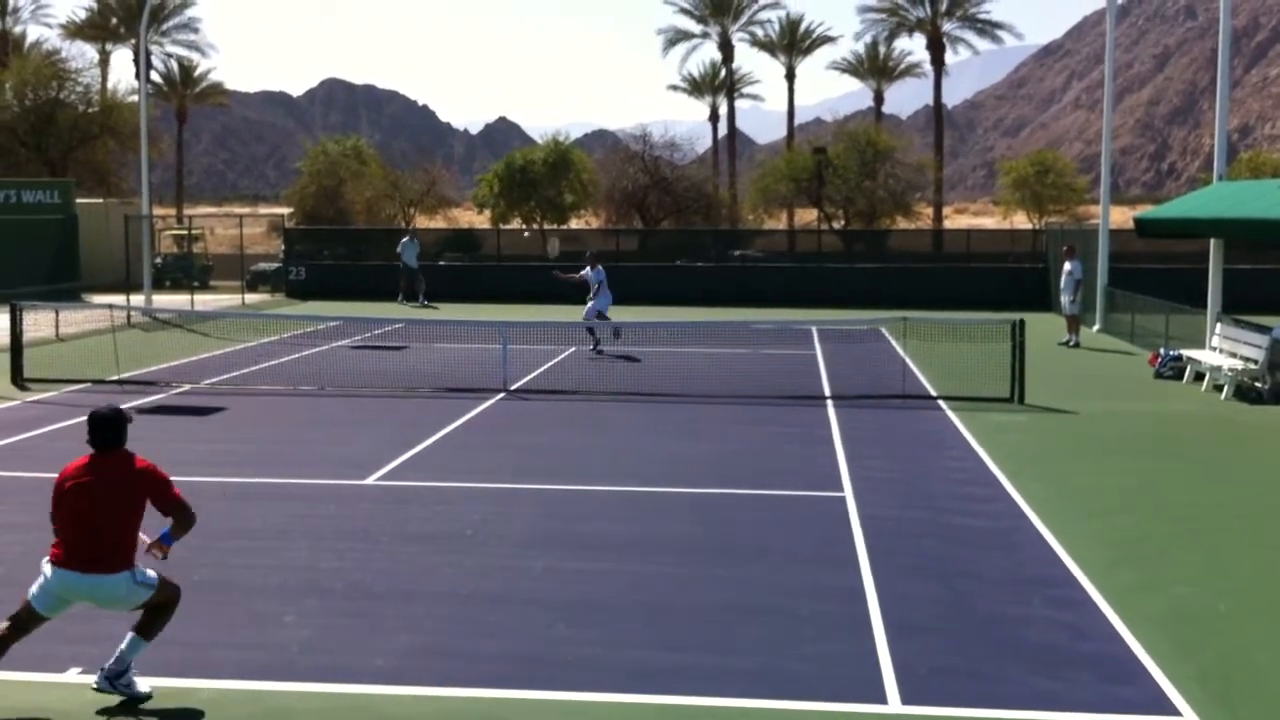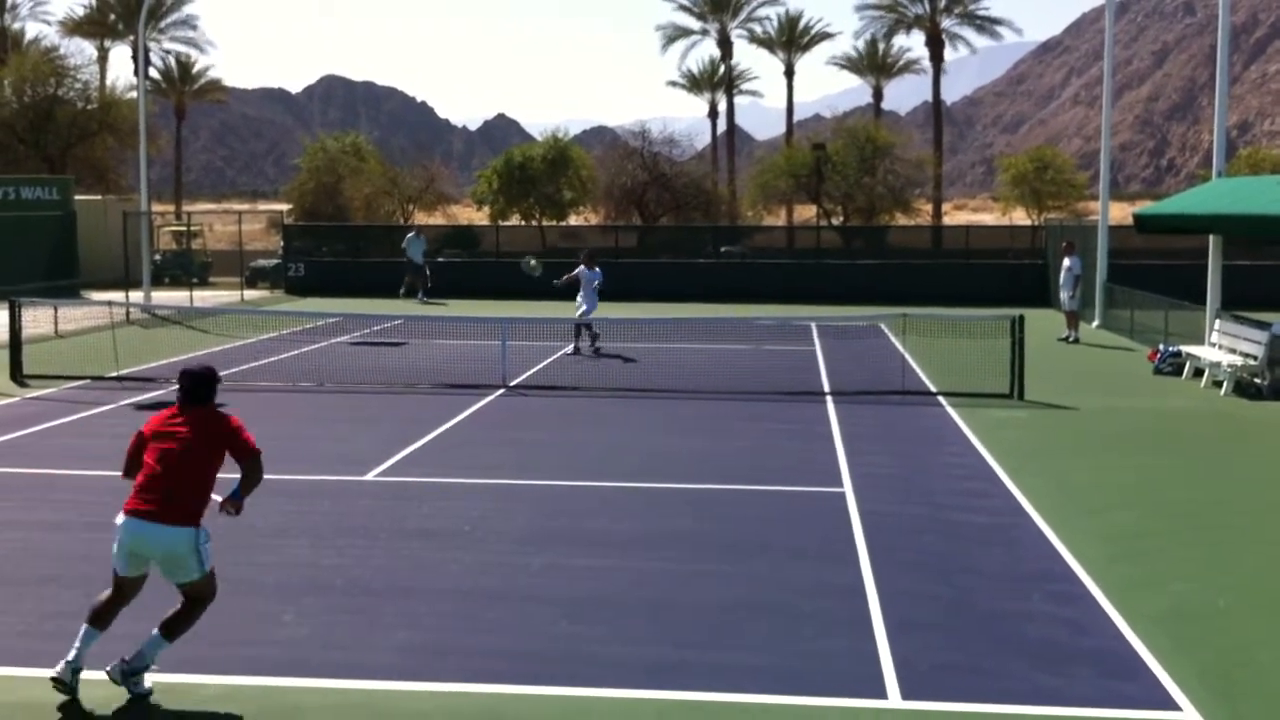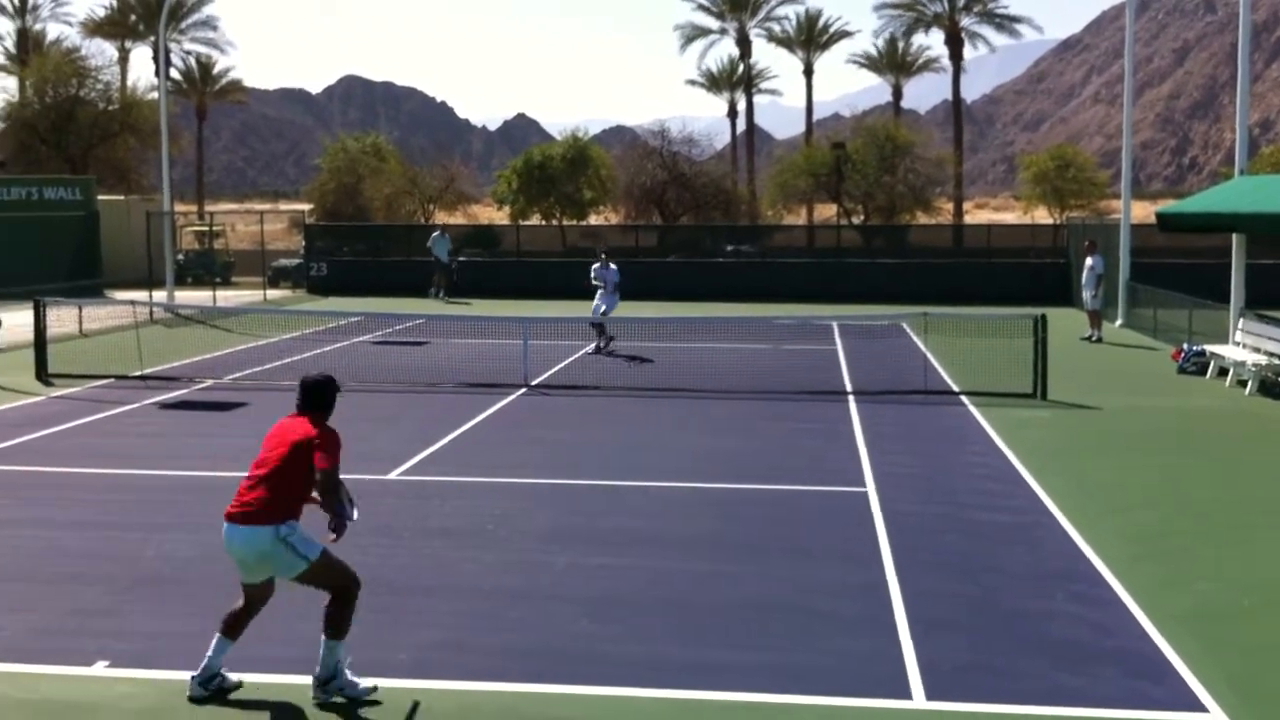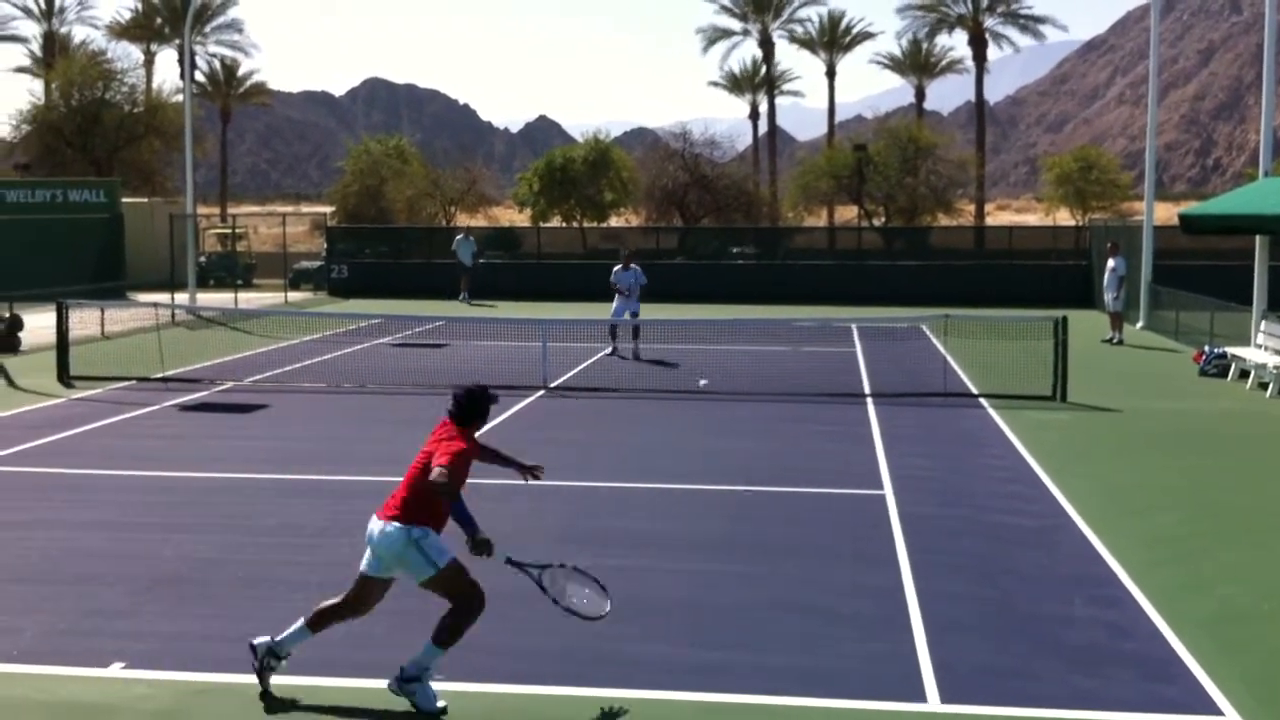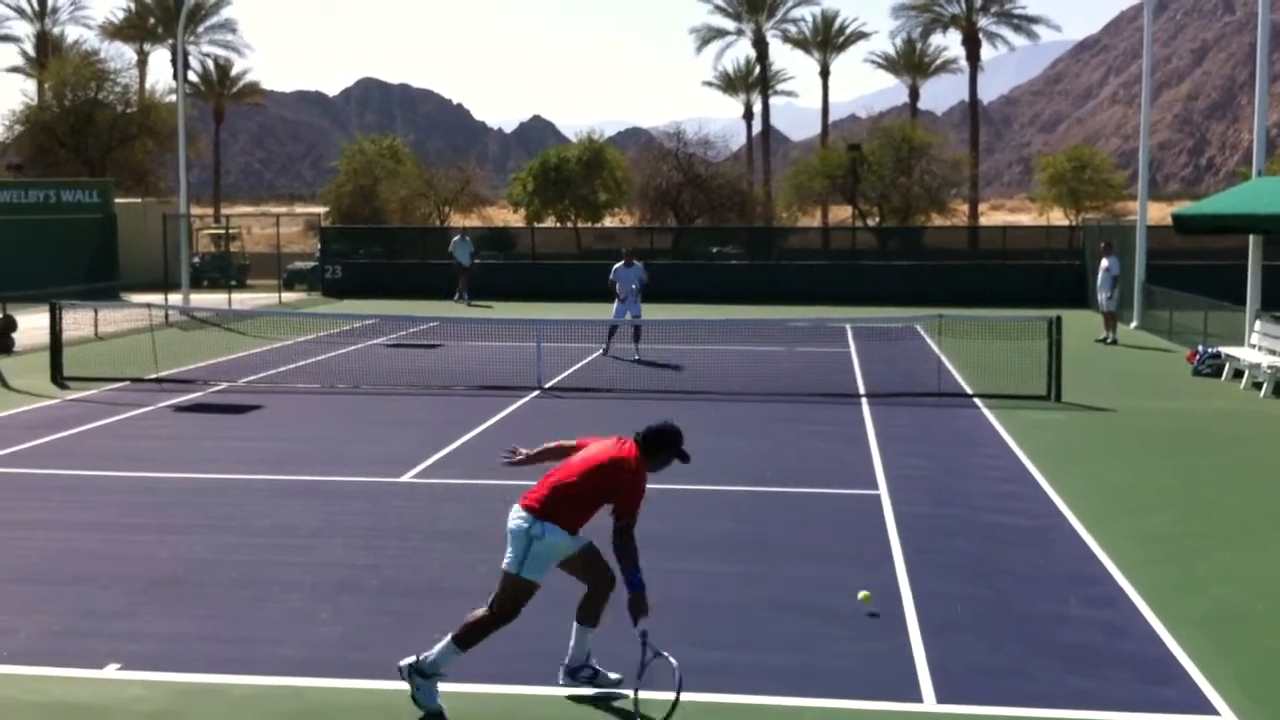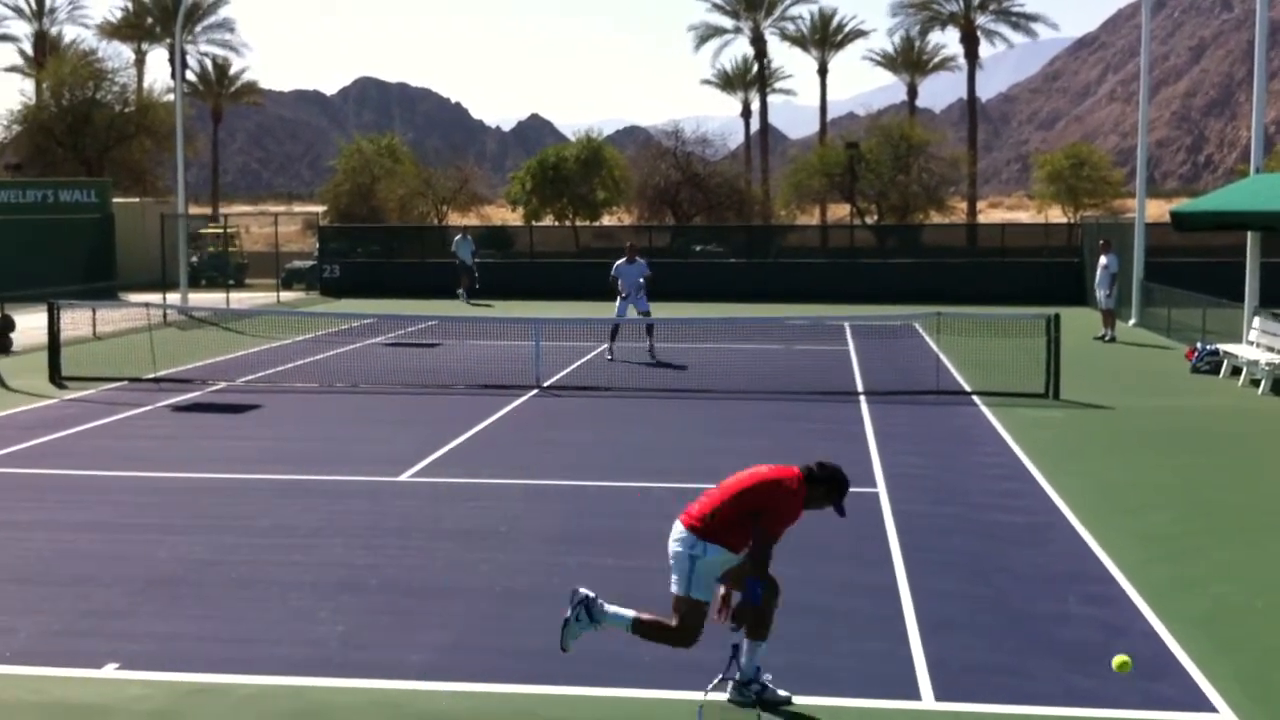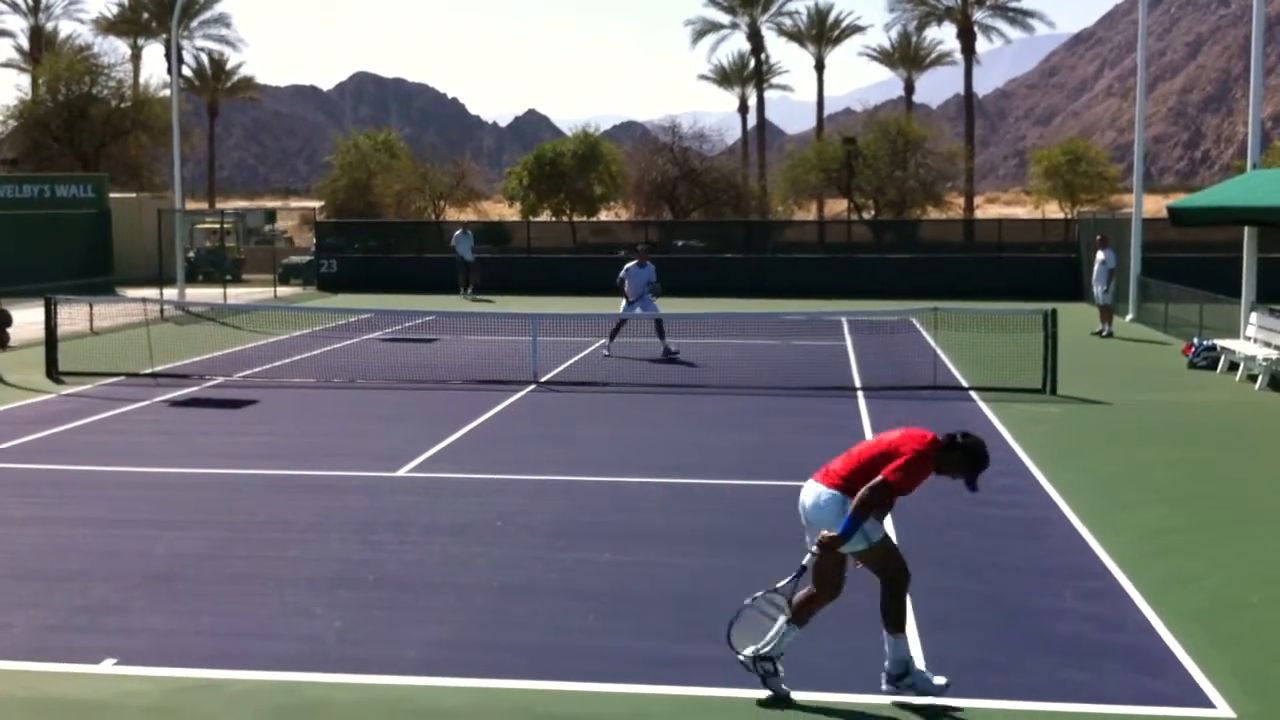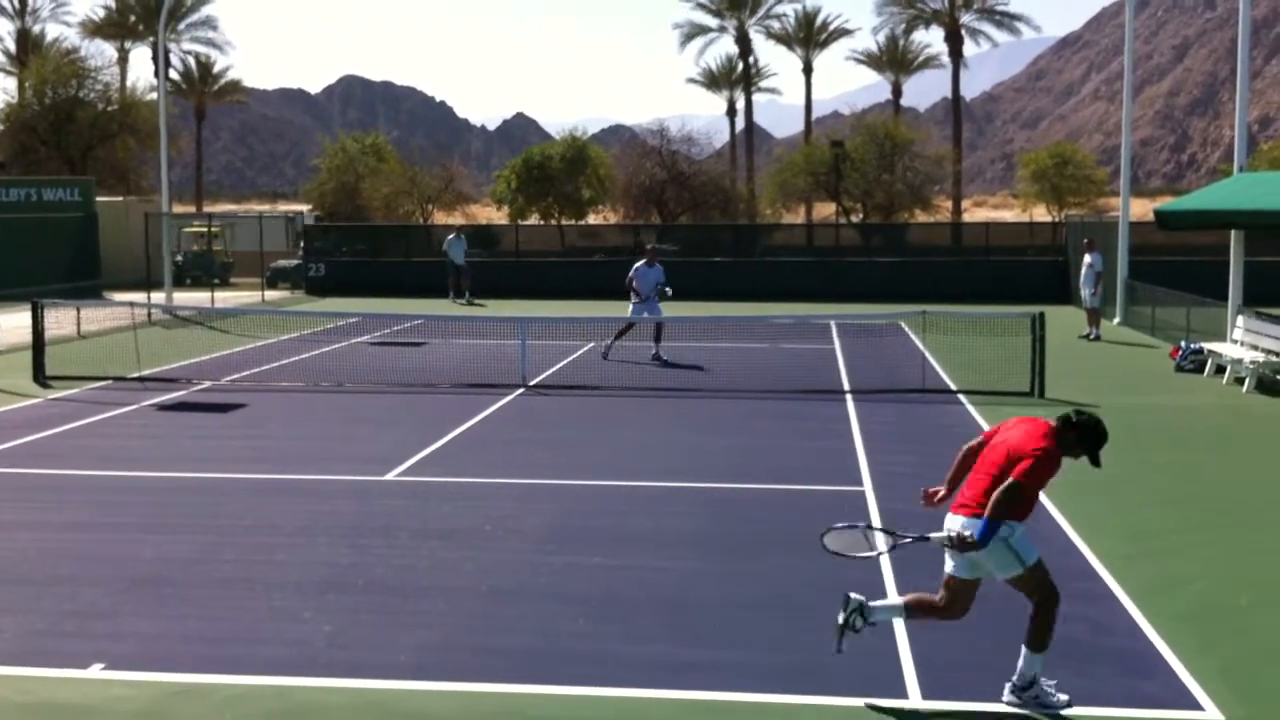
dt=0.2s
person 1, frame 1
left shoulder: (69, 474)
right shoulder: (145, 472)
left elbow: (59, 529)
right elbow: (186, 518)
right wrist: (166, 540)
left hip: (64, 573)
right hip: (114, 579)
right knee: (169, 596)
right ankle: (117, 673)
person 1, frame 2
left shoulder: (155, 422)
right shoulder: (225, 425)
left elbow: (129, 470)
right elbow: (254, 470)
right wrist: (237, 497)
left hip: (133, 523)
right hip: (178, 533)
left knee: (122, 593)
right knee: (200, 596)
left ankle: (71, 665)
right ankle: (133, 667)
person 1, frame 3
left shoulder: (282, 427)
right shoulder: (323, 435)
right elbow: (328, 484)
left wrist: (307, 496)
right wrist: (340, 517)
left hip: (234, 528)
right hip: (268, 531)
left knee: (254, 600)
right knee: (347, 586)
left ankle: (207, 677)
right ankle: (330, 677)
person 1, frame 4
left shoulder: (448, 430)
right shoulder: (459, 445)
right elbow: (440, 483)
left wrist: (516, 464)
right wrist: (473, 532)
left hip: (386, 528)
right hip: (406, 533)
left knee: (354, 604)
right knee: (470, 600)
left ankle: (273, 649)
right ankle: (412, 677)
person 1, frame 5
left shoulder: (616, 445)
right shoulder: (633, 473)
left elbow: (563, 447)
right elbow: (623, 536)
left wrist: (530, 456)
right wrist: (636, 589)
left hip: (537, 517)
right hip: (540, 525)
left knee: (602, 579)
right knee: (502, 612)
left ankle: (577, 665)
right ankle: (424, 670)
person 1, frame 6
left shoulder: (780, 478)
right shoulder: (792, 493)
right elbow: (762, 550)
left wrist: (727, 588)
right wrist: (750, 600)
left hip: (704, 541)
right hip: (699, 545)
left knee: (767, 593)
right knee: (683, 636)
left ankle: (747, 680)
right ankle: (593, 609)
person 1, frame 7
left shoulder: (920, 440)
right shoulder: (920, 457)
right elbow: (874, 491)
right wrist: (842, 535)
left hip: (817, 492)
right hip: (833, 501)
left knee: (827, 588)
right knee: (896, 576)
left ankle: (765, 655)
right ankle: (899, 671)
person 1, frame 8
left shoulder: (1025, 426)
right shoulder: (1045, 453)
left elbow: (971, 449)
right elbow: (1006, 495)
left wrist: (949, 489)
right wrist: (982, 538)
left hip: (963, 519)
right hip: (987, 527)
left knee: (949, 607)
right knee: (1047, 598)
left ankle: (863, 611)
right ankle: (1024, 686)
